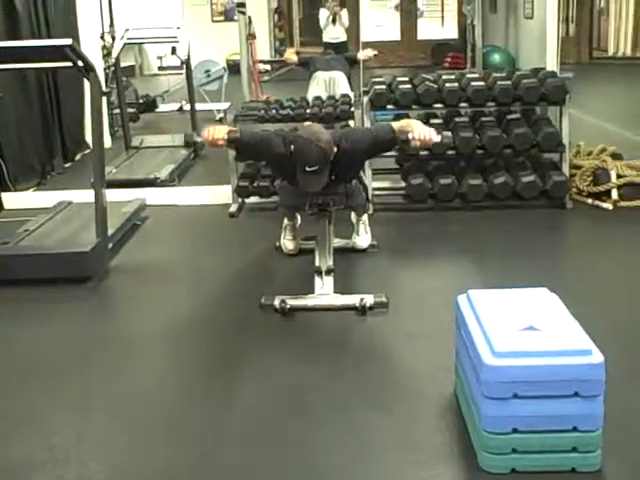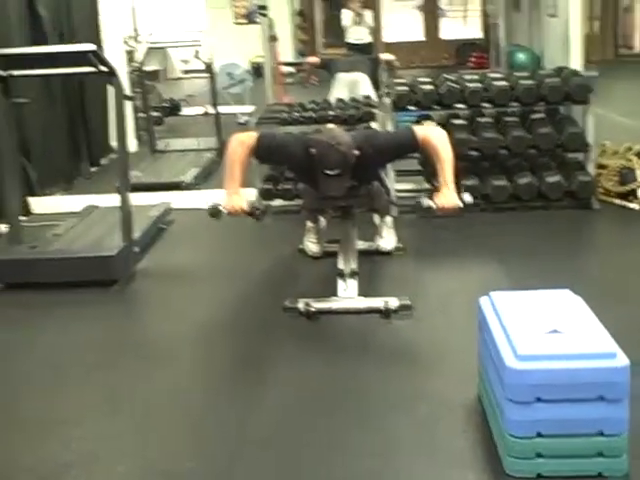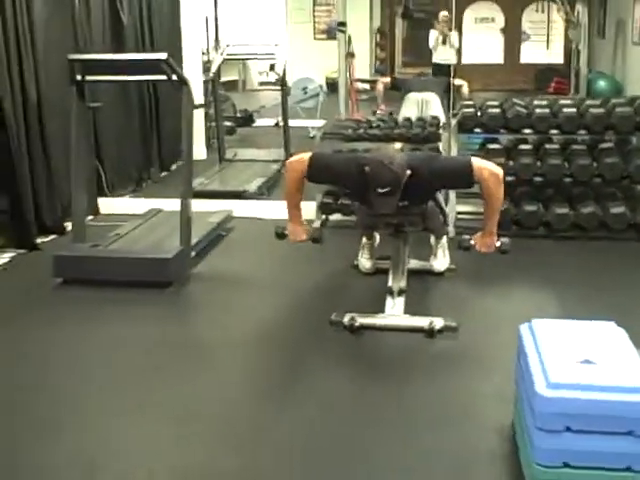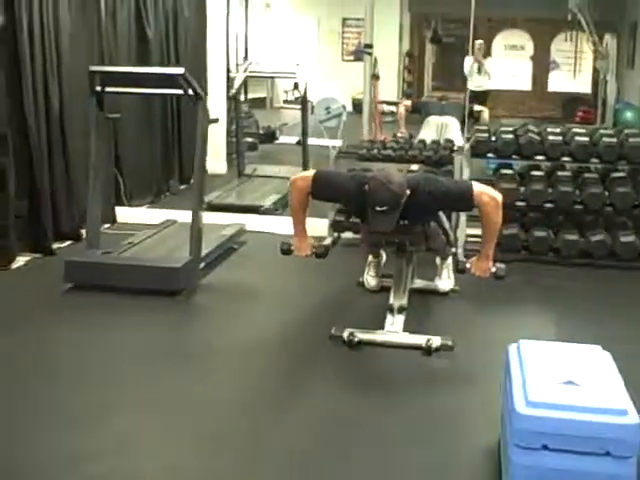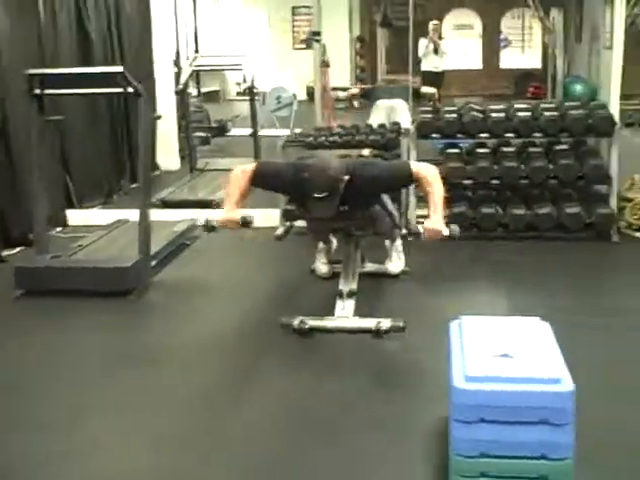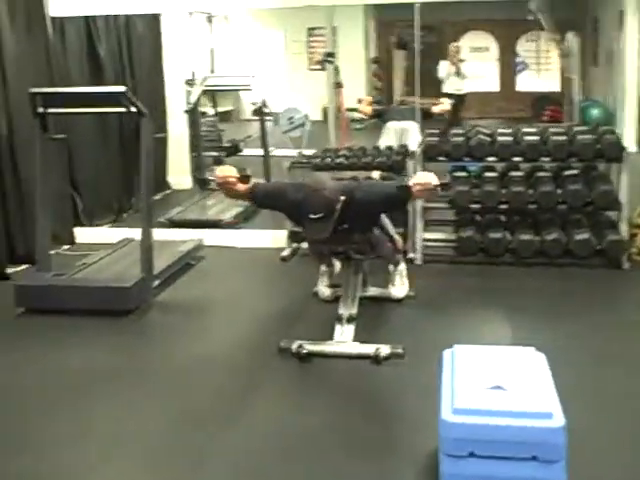
dt=0.4s
person 1, frame 1
left shoulder: (353, 144)
right shoulder: (277, 147)
left elbow: (405, 127)
right elbow: (227, 134)
left wrist: (421, 130)
right wrist: (215, 133)
left hip: (344, 183)
left knee: (358, 203)
right knee: (289, 204)
left ankle: (360, 218)
right ankle: (290, 222)
person 1, frame 2
left shoulder: (373, 147)
right shoulder: (299, 150)
left elbow: (433, 133)
right elbow: (241, 140)
left wrist: (447, 188)
right wrist: (233, 192)
left hip: (365, 183)
left knee: (380, 202)
left ankle: (383, 220)
right ankle: (314, 224)
person 1, frame 3
left shoulder: (428, 168)
right shoulder: (353, 168)
left elbow: (491, 172)
right elbow: (295, 164)
left wrist: (489, 232)
right wrist: (295, 221)
left hip: (419, 202)
left ankle: (440, 241)
right ankle: (369, 240)
person 1, frame 4
left shoulder: (428, 190)
right shoulder: (355, 187)
left elbow: (490, 197)
right elbow: (299, 182)
left wrist: (485, 256)
right wrist: (301, 237)
left ankle: (445, 261)
right ankle: (376, 258)
person 1, frame 5
left shoulder: (367, 174)
right shoulder: (295, 175)
left elbow: (426, 170)
right elbow: (243, 171)
left wrist: (436, 217)
right wrist: (230, 208)
left hip: (365, 208)
left ankle: (394, 243)
right ankle: (326, 245)
person 1, frame 6
left shoulder: (364, 196)
right shoulder: (293, 196)
left elbow: (421, 184)
right elbow: (241, 188)
left wrist: (427, 181)
right wrist: (225, 181)
left hip: (367, 231)
left ankle: (397, 266)
right ankle: (329, 267)
